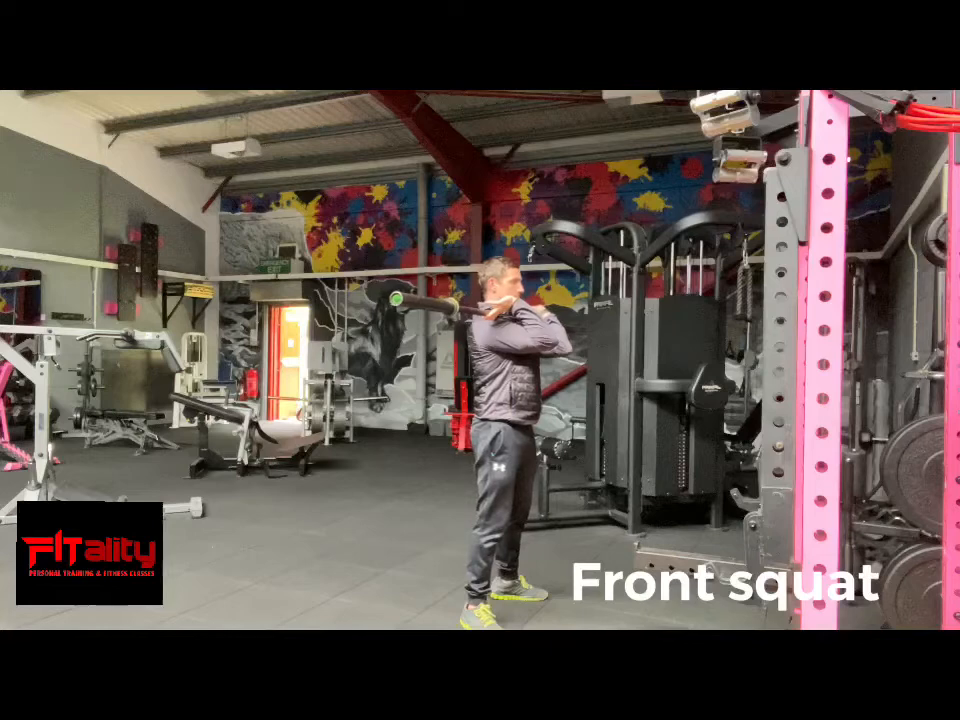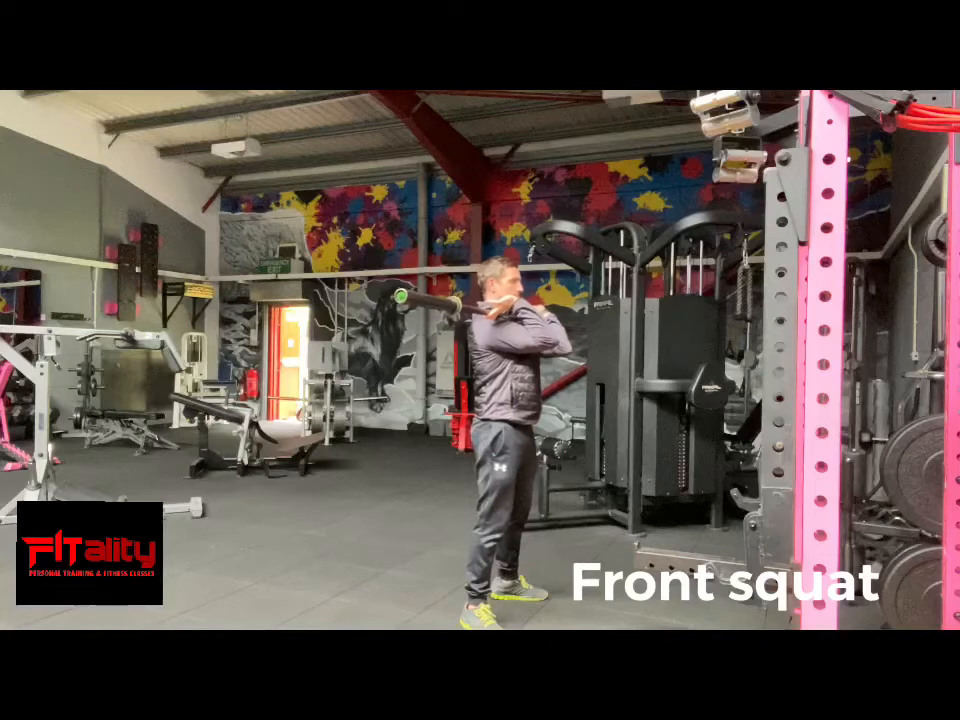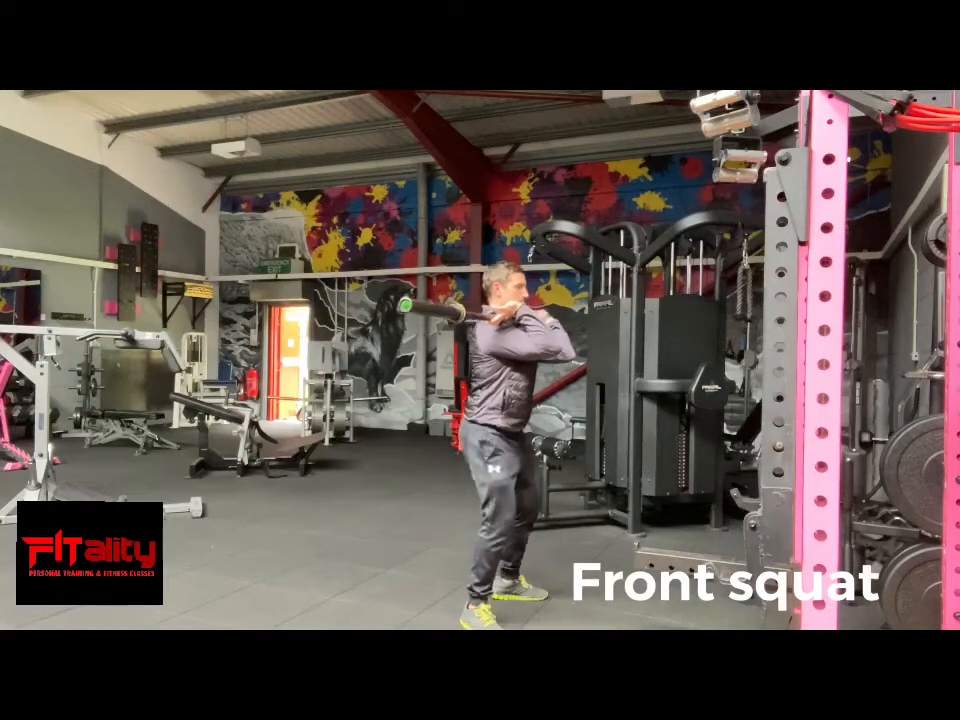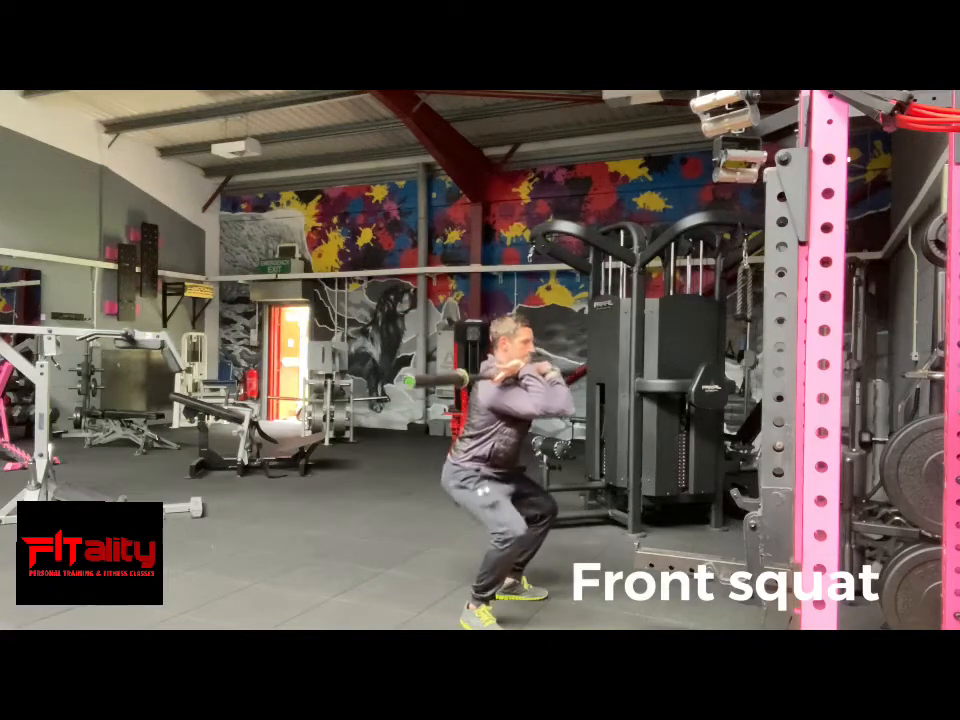
dt=0.5s
person 1, frame 1
left shoulder: (515, 323)
right shoulder: (488, 326)
left elbow: (562, 346)
right elbow: (543, 342)
left wrist: (542, 314)
right wrist: (521, 307)
left hip: (521, 430)
right hip: (498, 432)
left knee: (516, 514)
right knee: (492, 519)
left ankle: (507, 580)
right ankle: (475, 604)
person 1, frame 2
left shoulder: (514, 321)
right shoulder: (489, 324)
left elbow: (562, 345)
right elbow: (544, 342)
left wrist: (541, 313)
right wrist: (522, 307)
left hip: (521, 430)
right hip: (499, 431)
left knee: (516, 514)
right knee: (493, 520)
left ankle: (507, 580)
right ankle: (475, 604)
person 1, frame 3
left shoulder: (517, 327)
right shoulder: (492, 330)
left elbow: (564, 352)
right elbow: (545, 348)
left wrist: (545, 319)
right wrist: (526, 313)
left hip: (510, 435)
right hip: (486, 436)
left knee: (525, 508)
right knee: (500, 518)
left ankle: (508, 580)
right ankle: (475, 605)
person 1, frame 4
left shoulder: (518, 378)
right shoulder: (496, 385)
left elbow: (564, 408)
right elbow: (543, 407)
left wrist: (549, 373)
right wrist: (529, 372)
left hip: (500, 471)
right hip: (469, 474)
left knee: (544, 508)
right knee: (512, 531)
left ankle: (510, 579)
right ankle: (476, 606)
